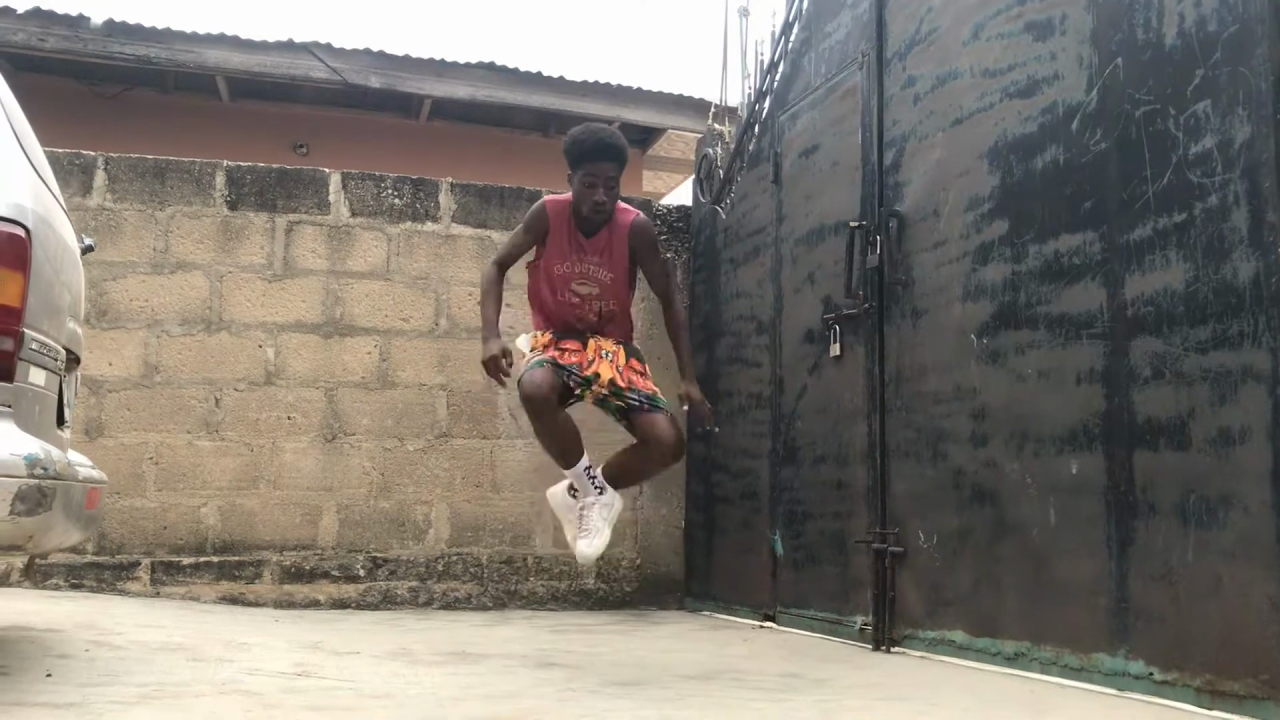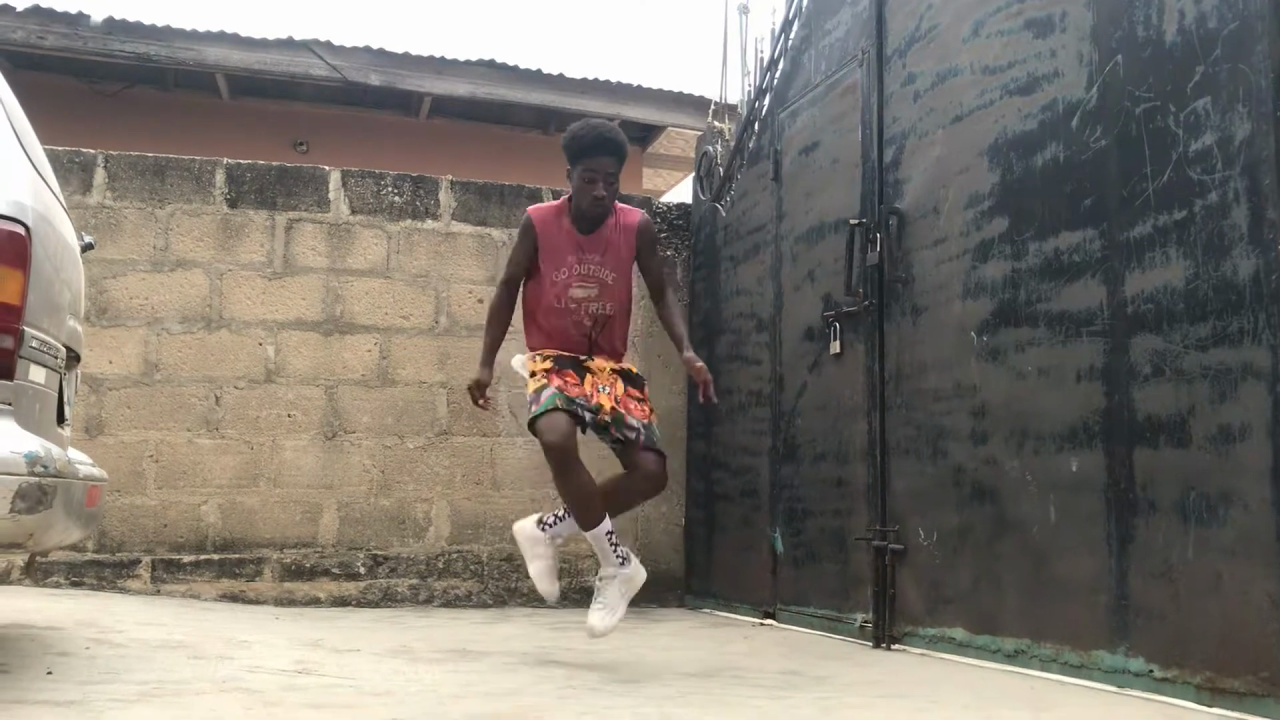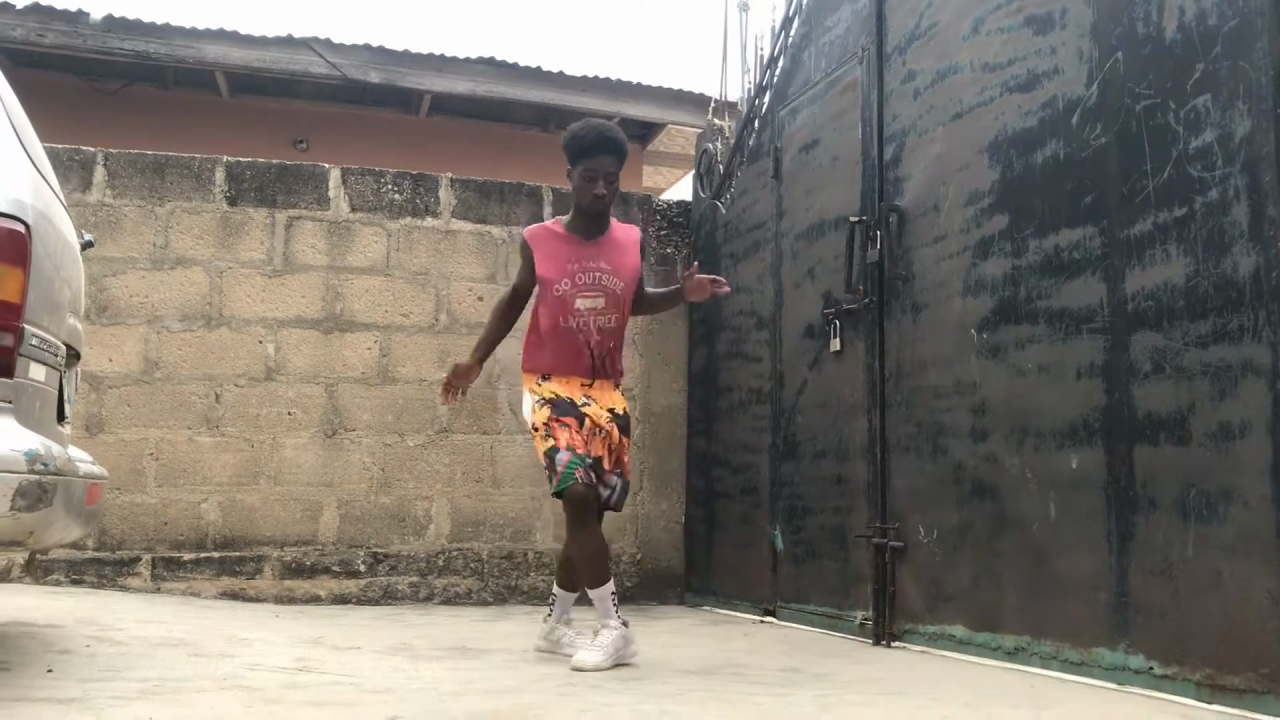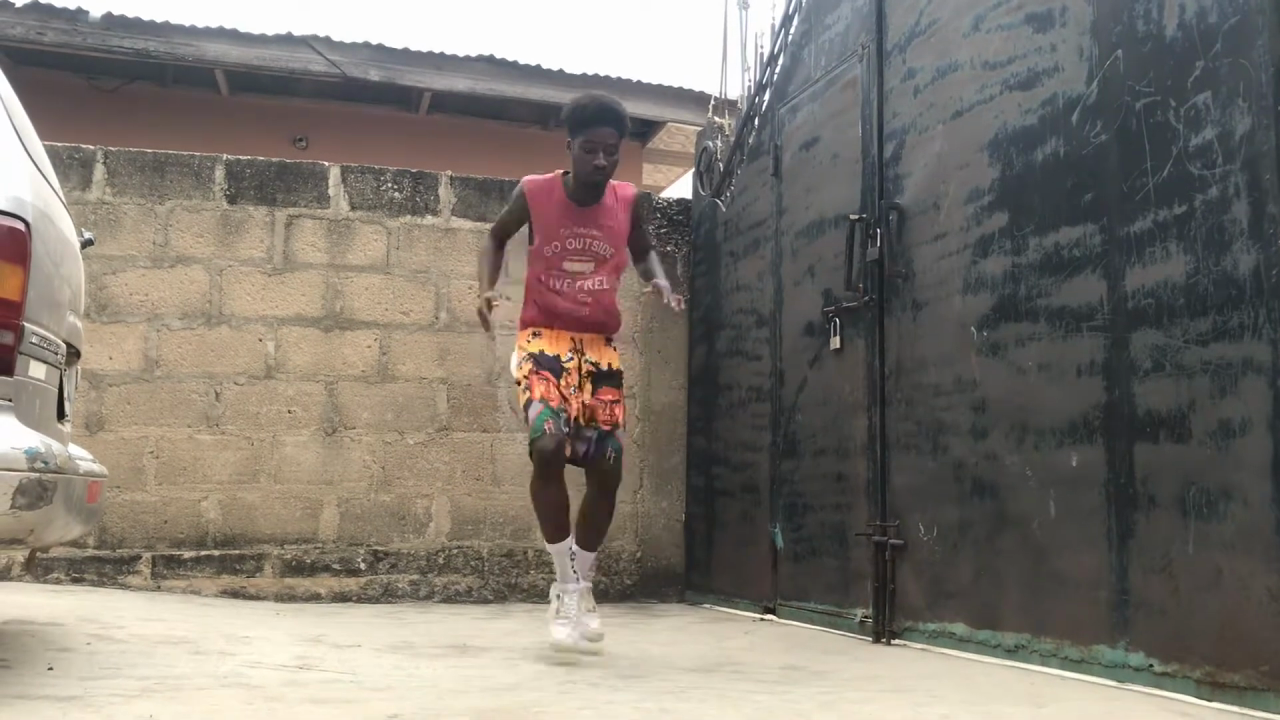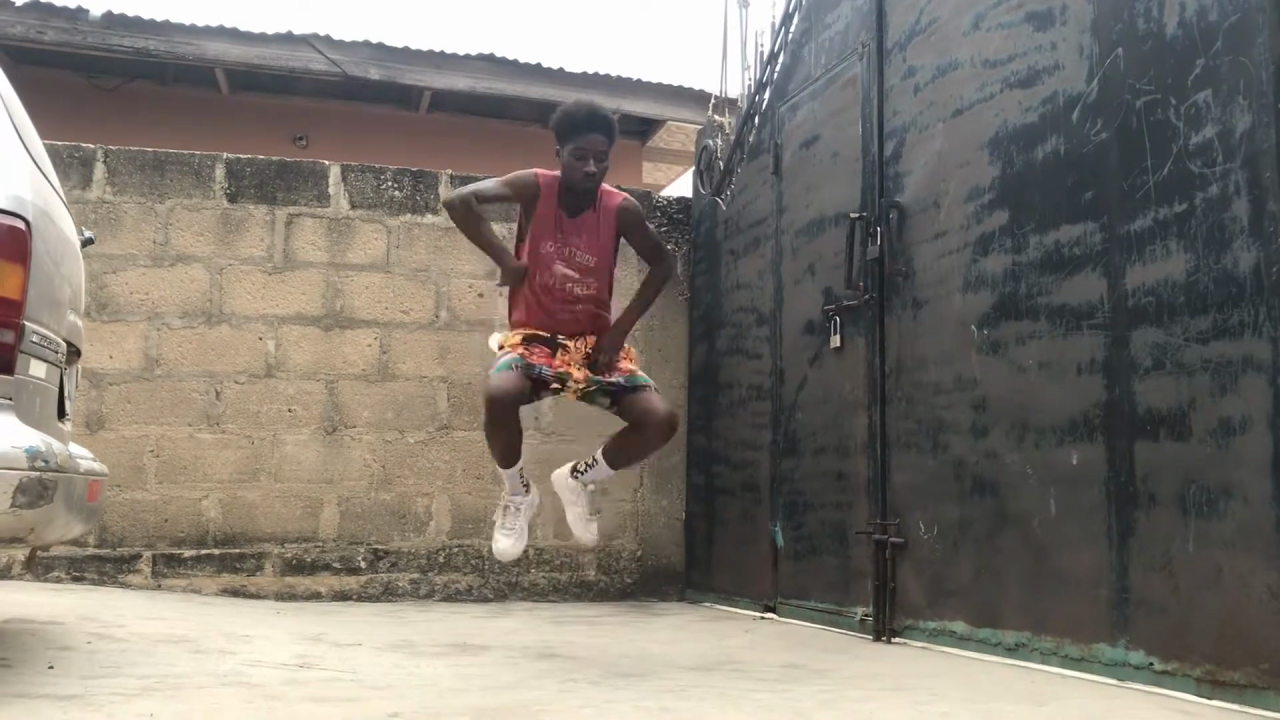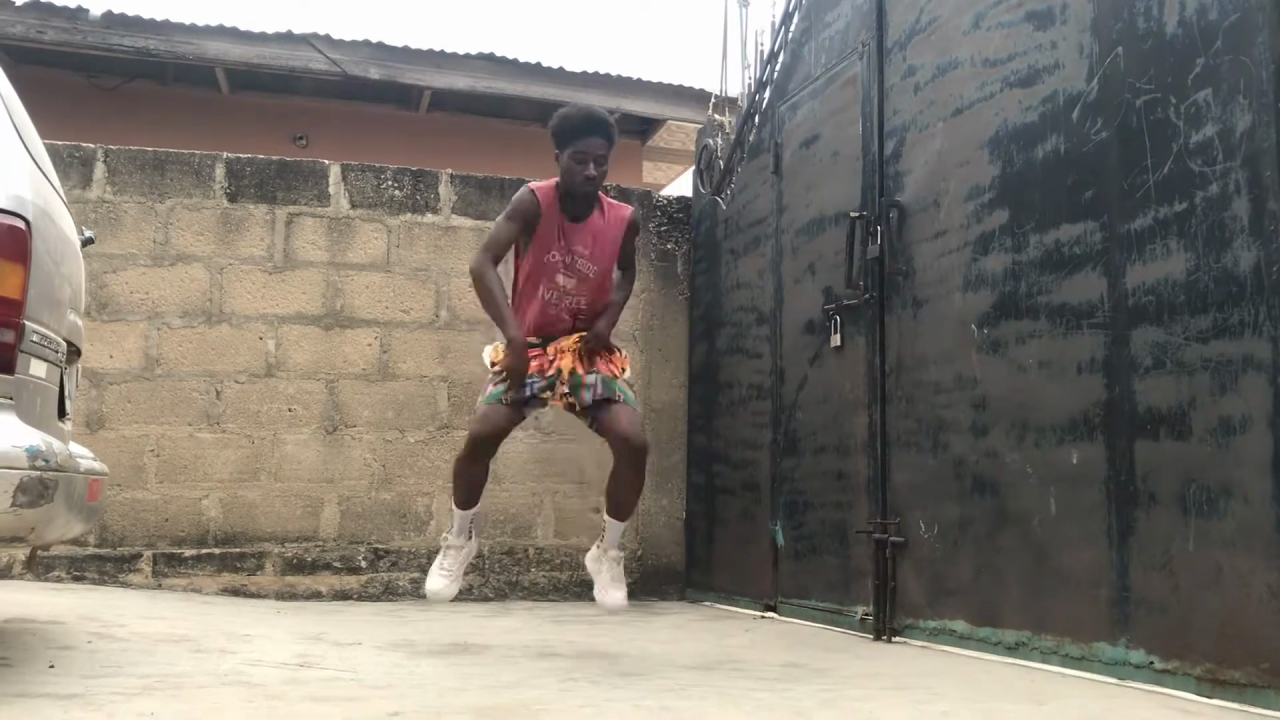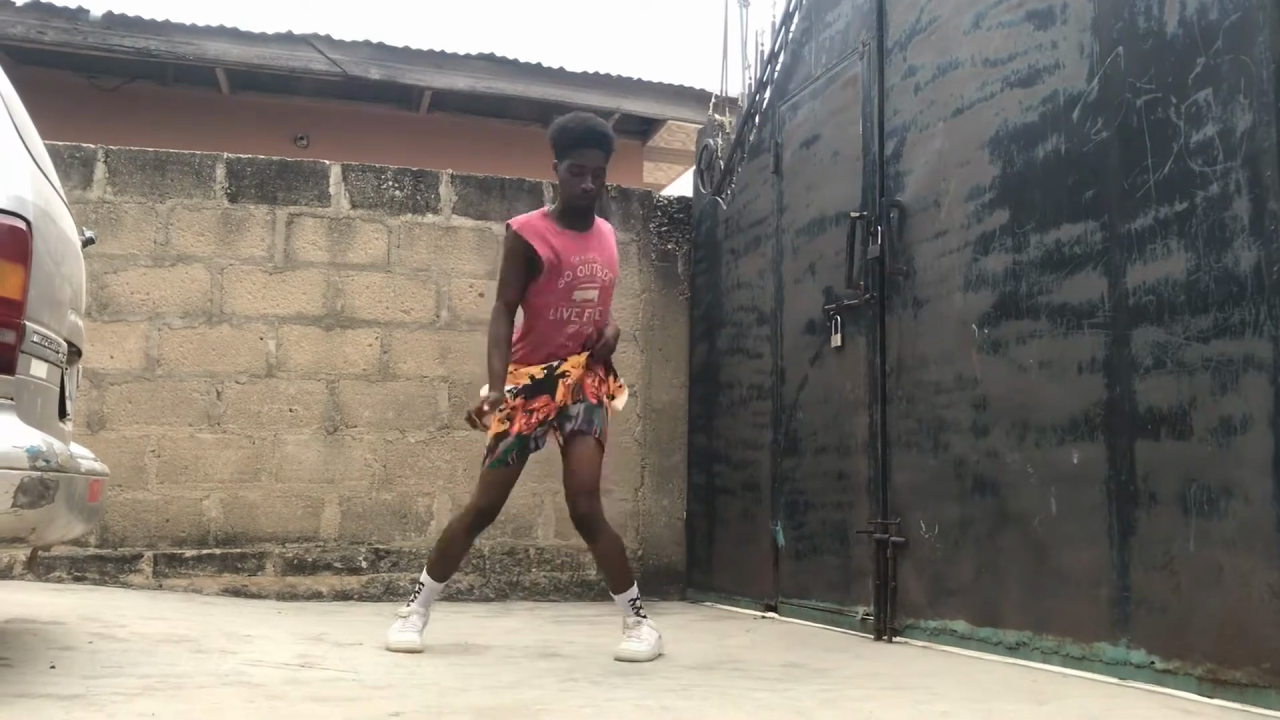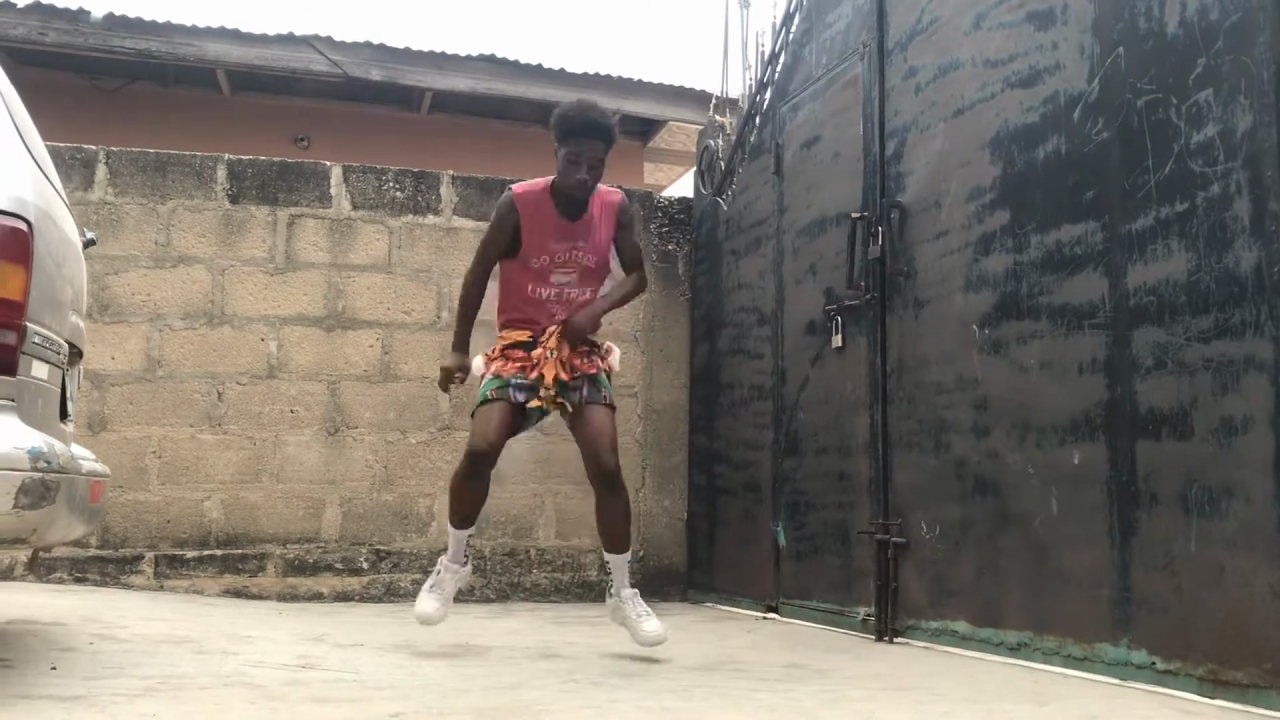
dt=0.1s
person 1, frame 1
left shoulder: (636, 227)
right shoulder: (547, 213)
left elbow: (670, 300)
right elbow: (496, 269)
left wrist: (688, 378)
right wrist: (491, 339)
left hip: (613, 347)
right hip: (556, 340)
left knee: (668, 439)
right knee: (535, 389)
left ankle: (581, 493)
right ankle: (593, 490)
person 1, frame 2
left shoulder: (640, 227)
right shoulder: (538, 223)
left elbow: (661, 293)
right elbow: (507, 291)
left wrist: (687, 351)
right wrist: (484, 363)
left hip: (611, 368)
right hip: (554, 362)
left knee: (651, 473)
right knee: (560, 442)
left ankle: (547, 528)
right ankle: (614, 555)
person 1, frame 3
left shoulder: (632, 239)
right shoulder: (537, 240)
right elbow: (513, 301)
left wrist: (683, 292)
right wrist: (474, 361)
left hip: (607, 393)
right hip: (554, 388)
left knee: (592, 513)
right knee: (579, 495)
left ankle: (556, 623)
right ankle: (611, 624)
person 1, frame 4
left shoulder: (629, 200)
right shoulder: (534, 193)
left elbow: (642, 249)
right elbow: (496, 236)
left wrist: (662, 284)
right wrist: (485, 287)
left hip: (601, 356)
right hip: (544, 347)
left knee: (606, 478)
right knee: (547, 458)
left ankle: (578, 589)
right ankle: (567, 581)
person 1, frame 5
left shoulder: (622, 208)
right shoulder: (533, 186)
left elbow: (664, 265)
right elbow: (456, 201)
left wrist: (621, 328)
right wrist: (505, 259)
left hip: (596, 340)
right hip: (533, 335)
left knee: (662, 418)
right knee: (498, 394)
left ankle: (582, 477)
right ankle: (516, 491)
person 1, frame 6
left shoulder: (624, 218)
right shoulder: (532, 202)
right elbow: (481, 265)
left wrist: (605, 324)
right wrist: (510, 334)
left hip: (588, 354)
right hip: (529, 350)
left knee: (635, 444)
right knee: (480, 440)
left ankle: (609, 547)
right ankle: (461, 535)
person 1, frame 7
left shoulder: (607, 234)
right shoulder: (525, 232)
right elbow: (503, 312)
left wrist: (609, 332)
right wrist: (495, 389)
left hip: (586, 379)
right hip: (530, 377)
left knee: (584, 504)
right knee: (485, 506)
left ankle: (632, 614)
right ankle: (419, 602)
person 1, frame 8
left shoulder: (616, 208)
right shoulder: (518, 203)
left elbow: (638, 275)
right elbow: (479, 273)
left wrist: (599, 307)
right wrist: (458, 348)
left hip: (577, 354)
right hip: (518, 348)
left knee: (606, 467)
right knee: (479, 450)
left ankle: (622, 591)
right ankle: (454, 560)
